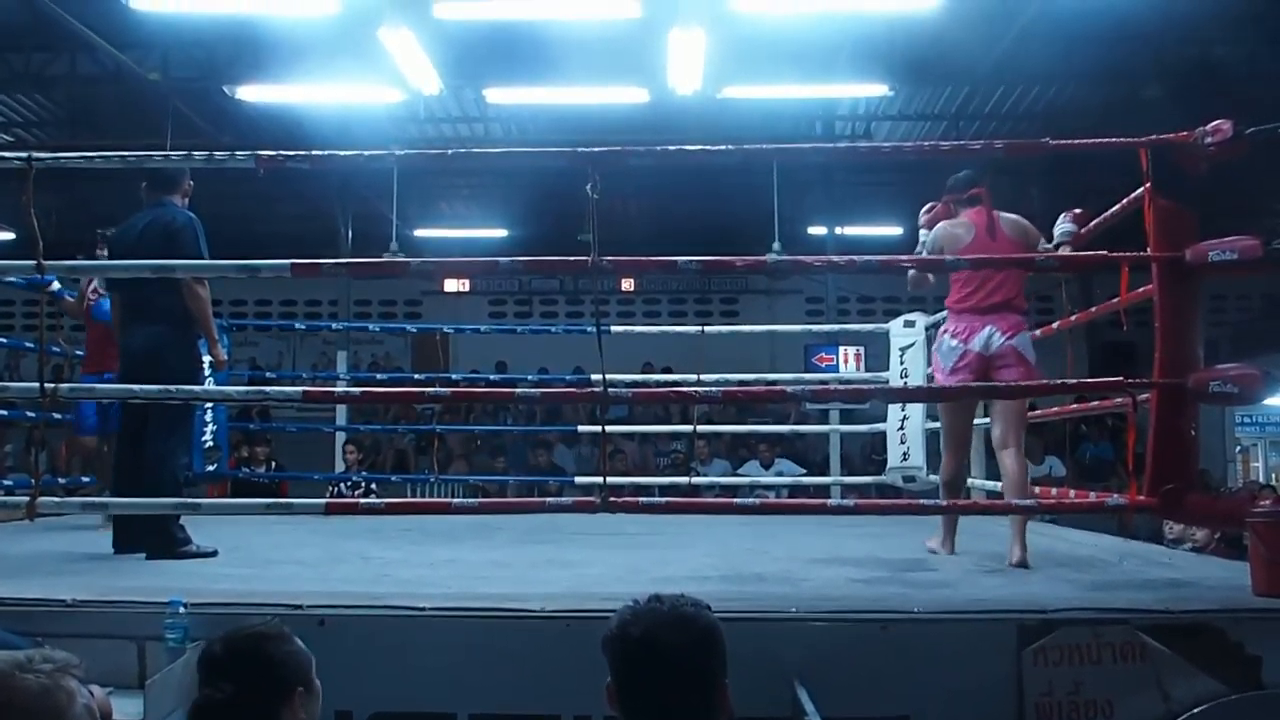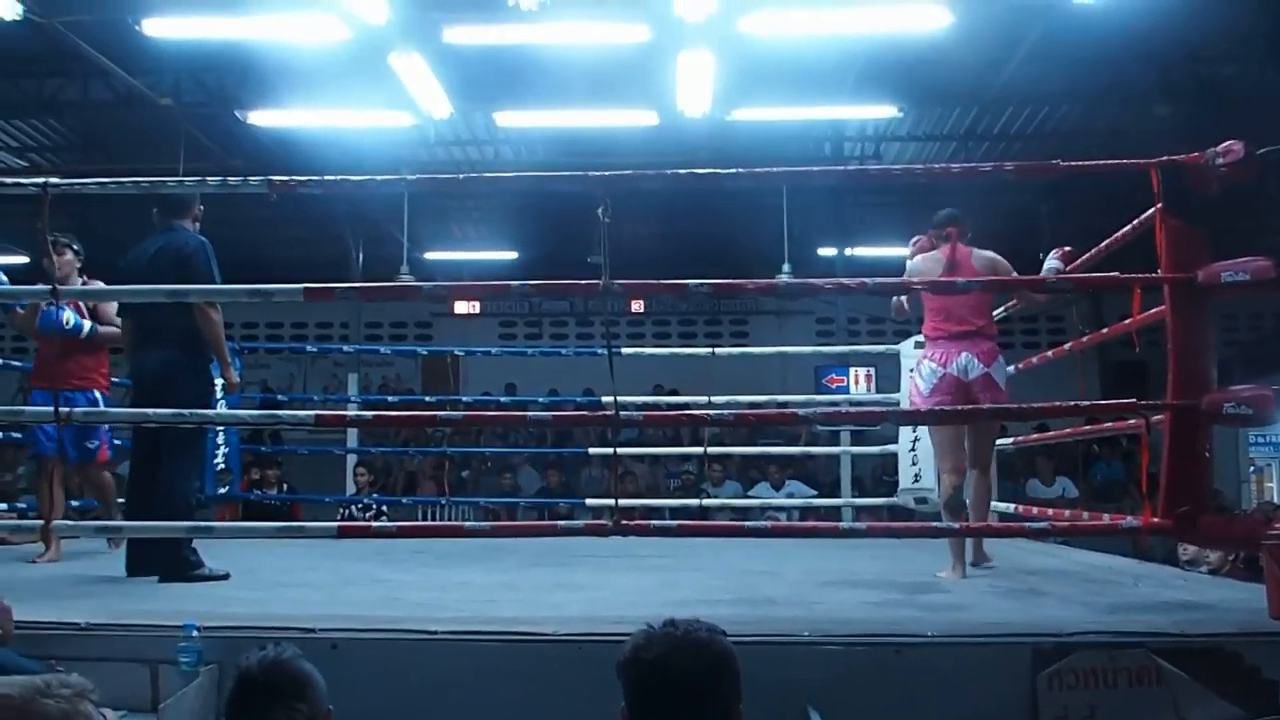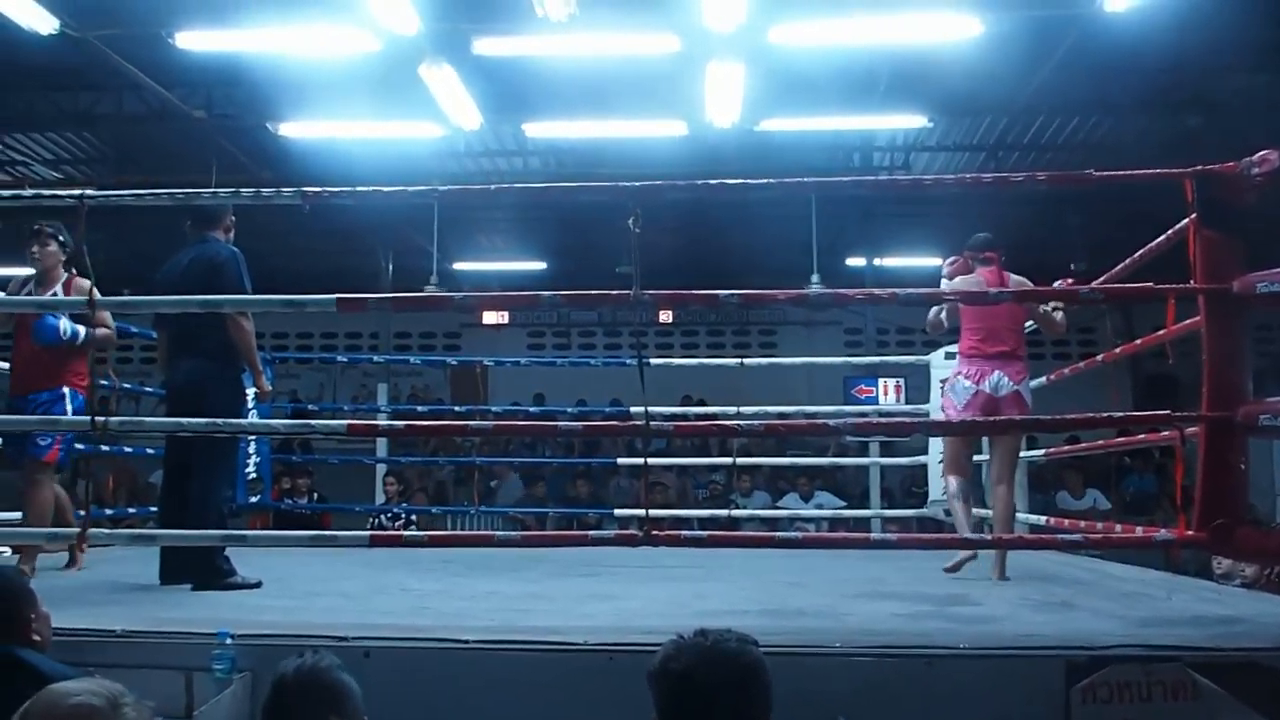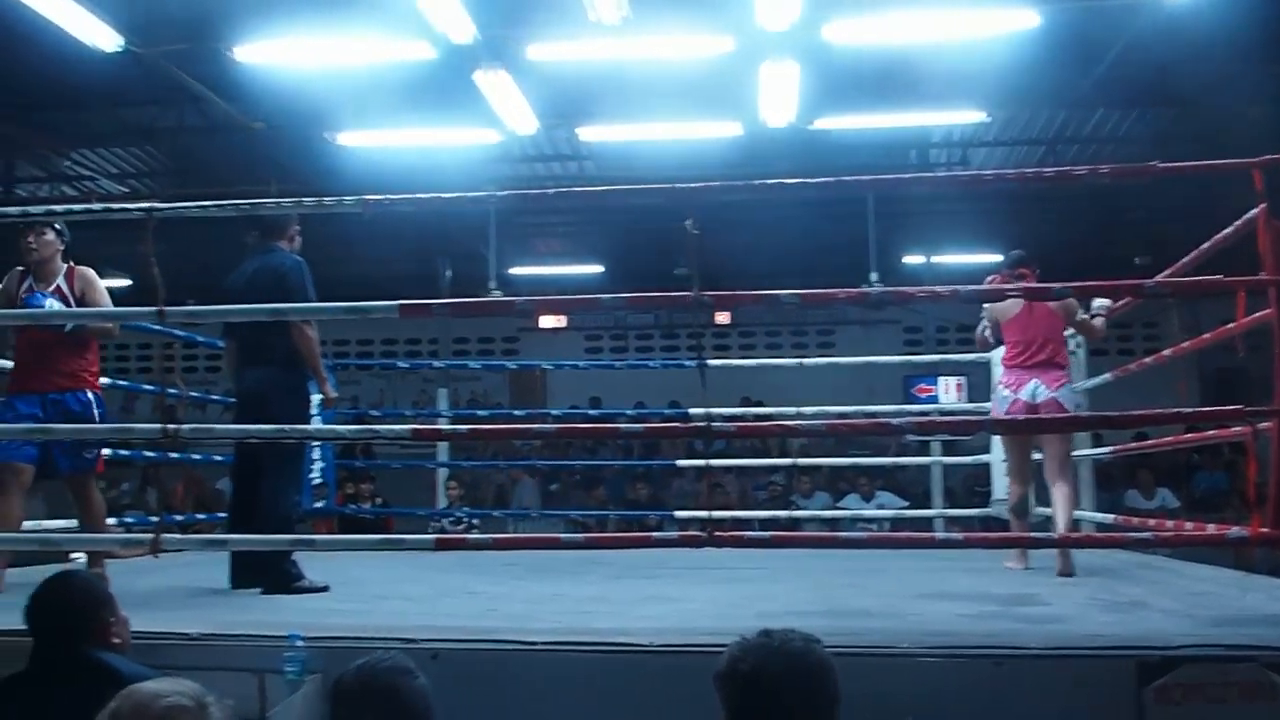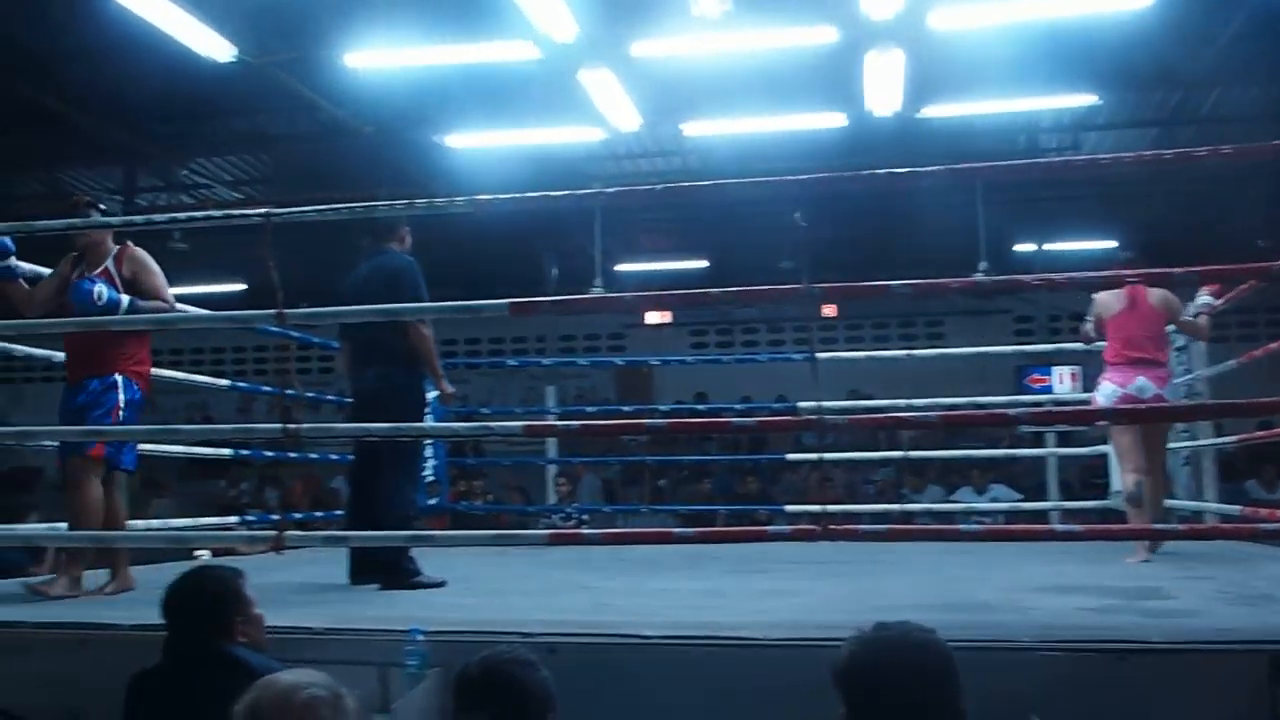
dt=0.5s
person 1, frame 1
left shoulder: (124, 231)
right shoulder: (183, 222)
left elbow: (116, 297)
right elbow: (193, 285)
right wrist: (213, 341)
left hip: (134, 344)
right hip: (172, 343)
left knee: (133, 438)
right knee: (170, 440)
left ankle: (129, 533)
right ankle: (165, 536)
person 1, frame 2
left shoulder: (136, 255)
right shoulder: (194, 246)
left elbow: (127, 320)
right elbow: (206, 309)
right wrist: (226, 364)
left hip: (147, 368)
right hip: (184, 366)
left knee: (145, 462)
right knee: (182, 463)
left ankle: (141, 555)
right ankle: (178, 559)
person 1, frame 3
left shoulder: (171, 266)
right shoulder: (226, 256)
left elbow: (162, 331)
right elbow: (237, 319)
right wrist: (257, 373)
left hip: (180, 377)
right hip: (217, 376)
left knee: (178, 470)
right knee: (213, 472)
left ankle: (176, 563)
right ankle: (210, 567)
person 1, frame 4
left shoulder: (239, 275)
right shoulder: (291, 266)
left elbow: (231, 340)
right elbow: (302, 327)
right wrist: (322, 381)
left hip: (250, 385)
right hip: (283, 383)
left knee: (248, 475)
right knee: (281, 478)
left ankle: (246, 568)
right ankle: (279, 571)
person 1, frame 5
left shoulder: (355, 277)
right shoulder: (403, 266)
left elbow: (347, 340)
right elbow: (417, 326)
right wrist: (438, 377)
left hip: (365, 383)
right hip: (399, 381)
left knee: (366, 472)
right knee: (399, 474)
left ankle: (365, 564)
right ankle: (396, 567)
person 2, frame 1
left shoulder: (945, 230)
right shoulder: (1018, 226)
left elbow: (916, 282)
left wrist: (924, 233)
right wrist: (1066, 237)
left hip: (963, 335)
right hip: (1010, 334)
left knee: (955, 448)
right knee: (1009, 445)
left ankle: (946, 537)
right ankle: (1017, 543)
person 2, frame 2
left shoulder: (921, 264)
right shoulder: (989, 261)
left elbow: (898, 310)
right elbow: (1037, 296)
right wrist: (1053, 269)
left hip: (939, 363)
right hip: (985, 362)
left knee: (950, 467)
right knee: (981, 463)
left ankle: (957, 562)
right ankle: (977, 547)
person 2, frame 3
left shoulder: (960, 285)
right shoulder: (1023, 287)
left elbow: (933, 326)
right elbow: (1056, 328)
right wrist: (1058, 301)
left hip: (971, 379)
right hip: (1012, 380)
left knee: (955, 470)
right knee: (1003, 477)
left ankle: (966, 539)
right ankle: (1000, 565)
person 2, frame 4
left shoulder: (998, 304)
right shoulder: (1060, 298)
left elbow: (982, 341)
right elbow: (1096, 332)
right wrist: (1101, 309)
left hip: (1014, 388)
right hip: (1054, 387)
left knee: (1019, 476)
right knee: (1059, 474)
left ankle: (1020, 553)
right ankle: (1062, 537)
person 2, frame 5
left shoulder: (1103, 300)
right shoulder: (1163, 297)
left elbow: (1088, 335)
right elbow: (1200, 332)
right wrist: (1204, 304)
left hip: (1119, 384)
right hip: (1156, 383)
left knee: (1131, 468)
right knee: (1155, 467)
left ankle: (1141, 543)
right ankle: (1153, 537)
person 3, frame 1
right shoulder: (90, 282)
right elbow: (77, 312)
right wrist: (52, 288)
right hip: (93, 372)
right knee: (84, 443)
right ankle: (107, 488)
person 3, frame 2
left shoulder: (94, 290)
left elbow: (118, 332)
left wrist: (80, 328)
left hip: (85, 391)
right hip: (44, 390)
left knee: (90, 466)
right knee: (47, 465)
left ankle: (114, 521)
right ankle: (51, 544)
person 3, frame 3
left shoulder: (79, 287)
left elbow: (109, 333)
left wrist: (75, 333)
left hip: (61, 392)
left knee: (38, 470)
right knee: (43, 476)
right ankle: (77, 544)
person 3, frame 4
left shoulder: (81, 277)
left elbow: (110, 325)
left wrist: (64, 318)
left hip: (74, 393)
left knee: (81, 482)
left ankle: (98, 564)
person 3, frame 5
left shoulder: (133, 259)
right shoulder: (72, 267)
left elbow: (168, 309)
left wrist: (118, 303)
left hip: (119, 380)
right hip: (80, 383)
left knee: (86, 466)
right knee: (106, 475)
left ankle: (70, 574)
right ankle: (122, 571)
